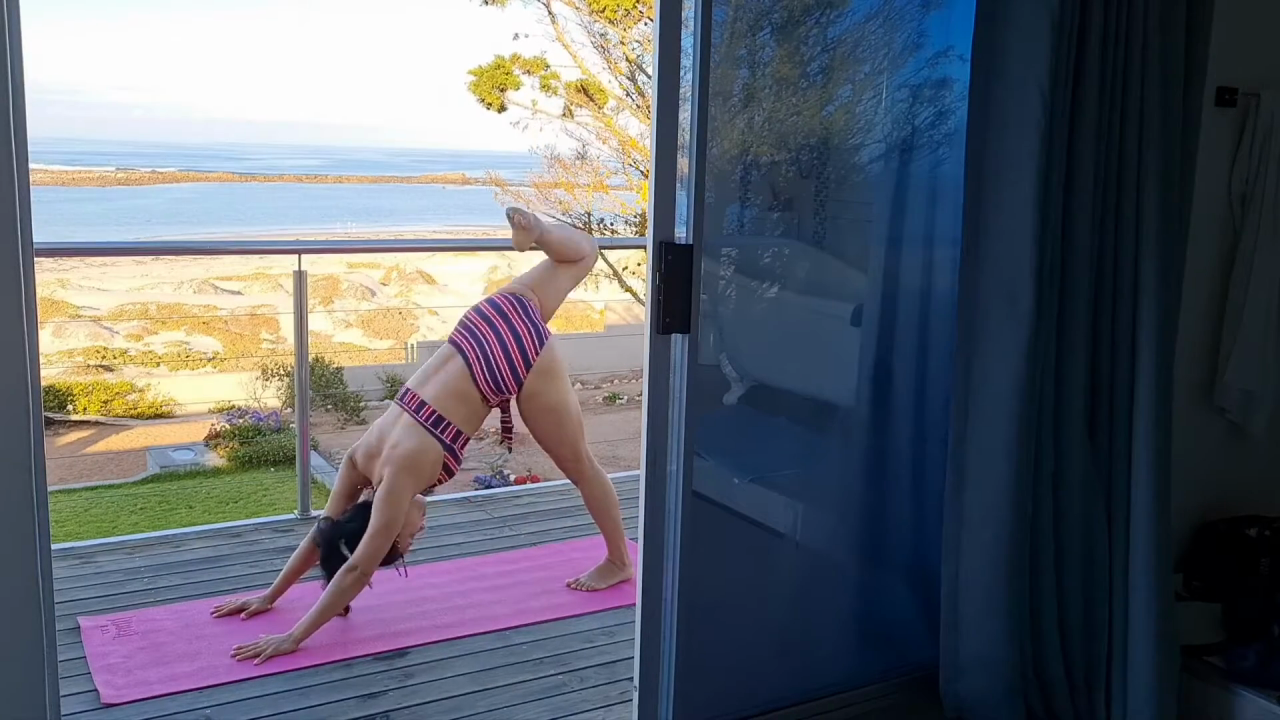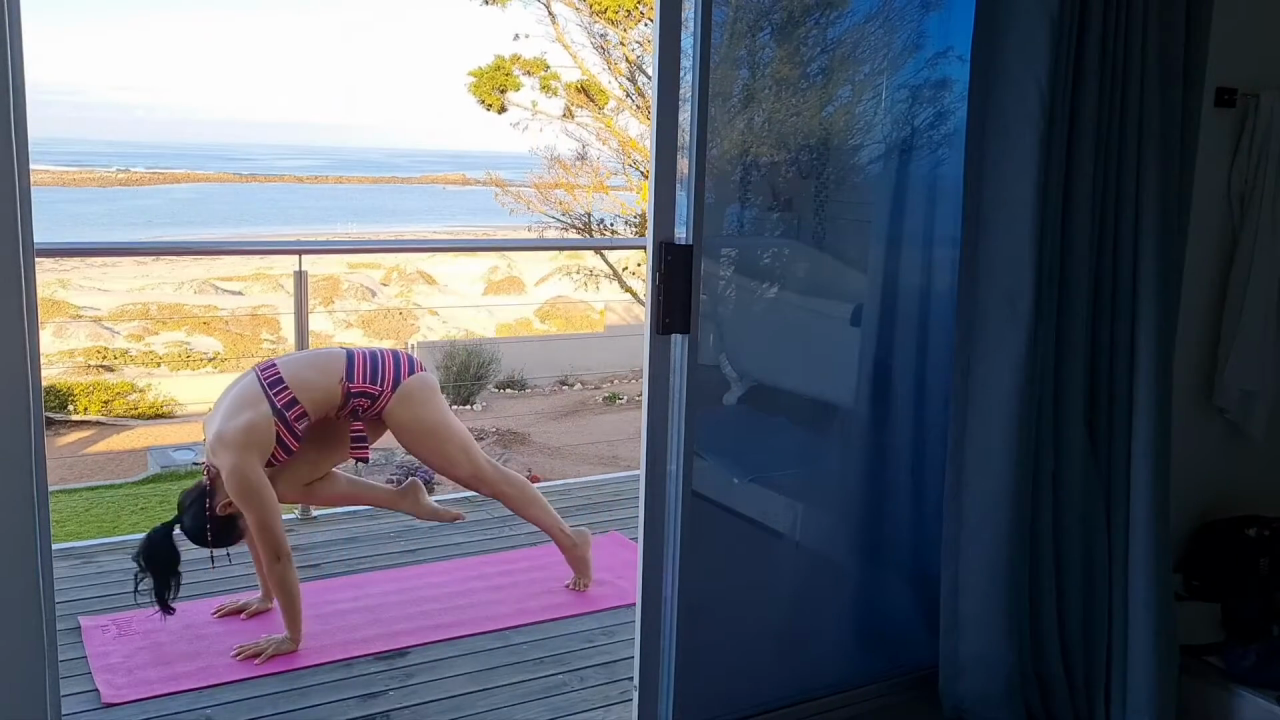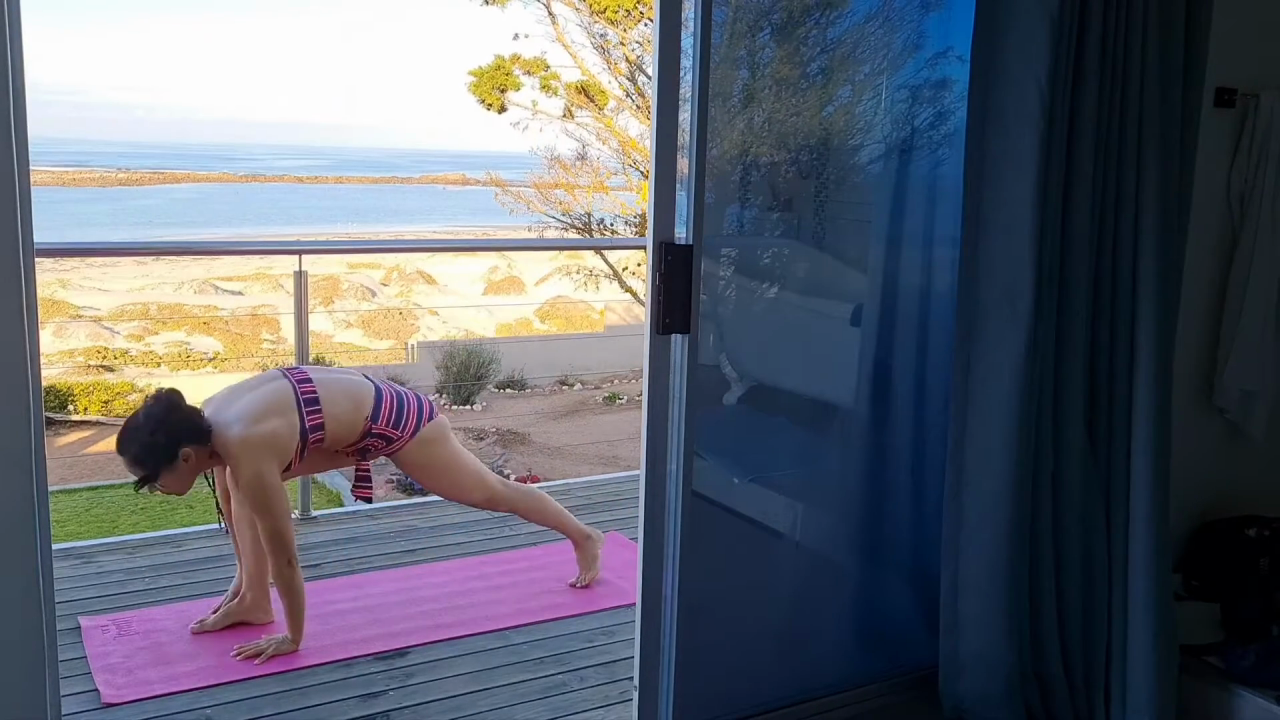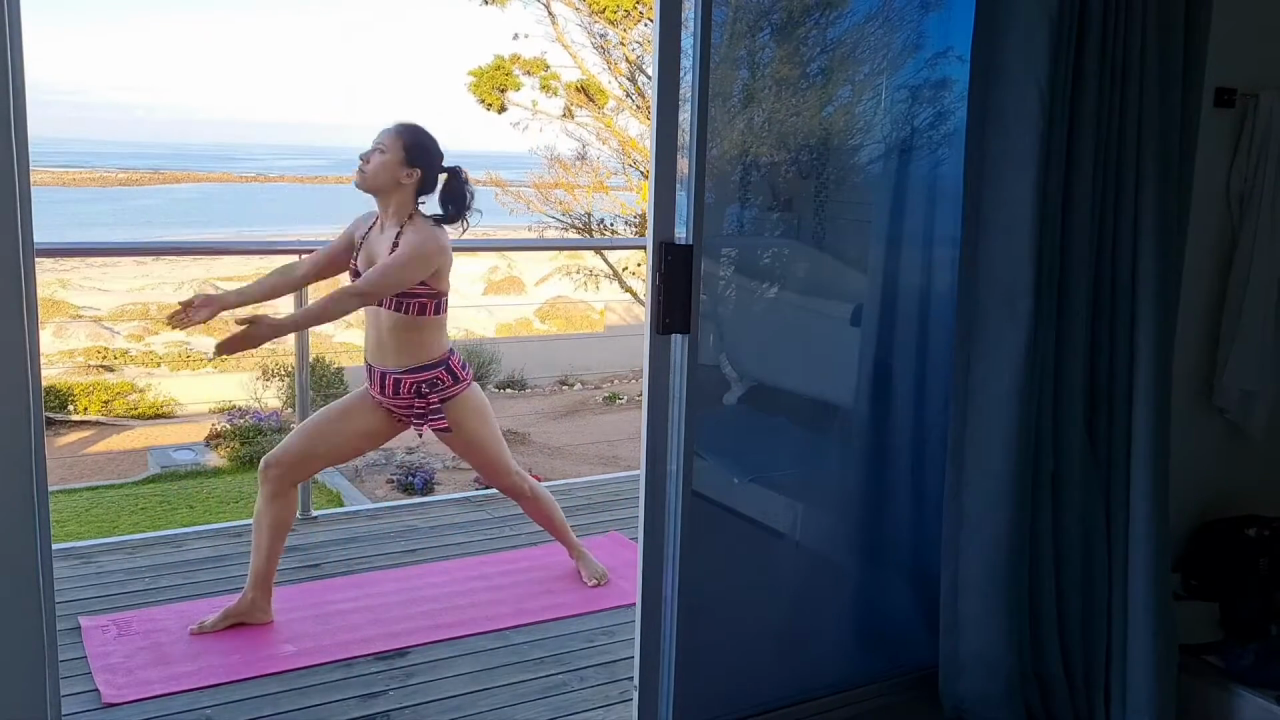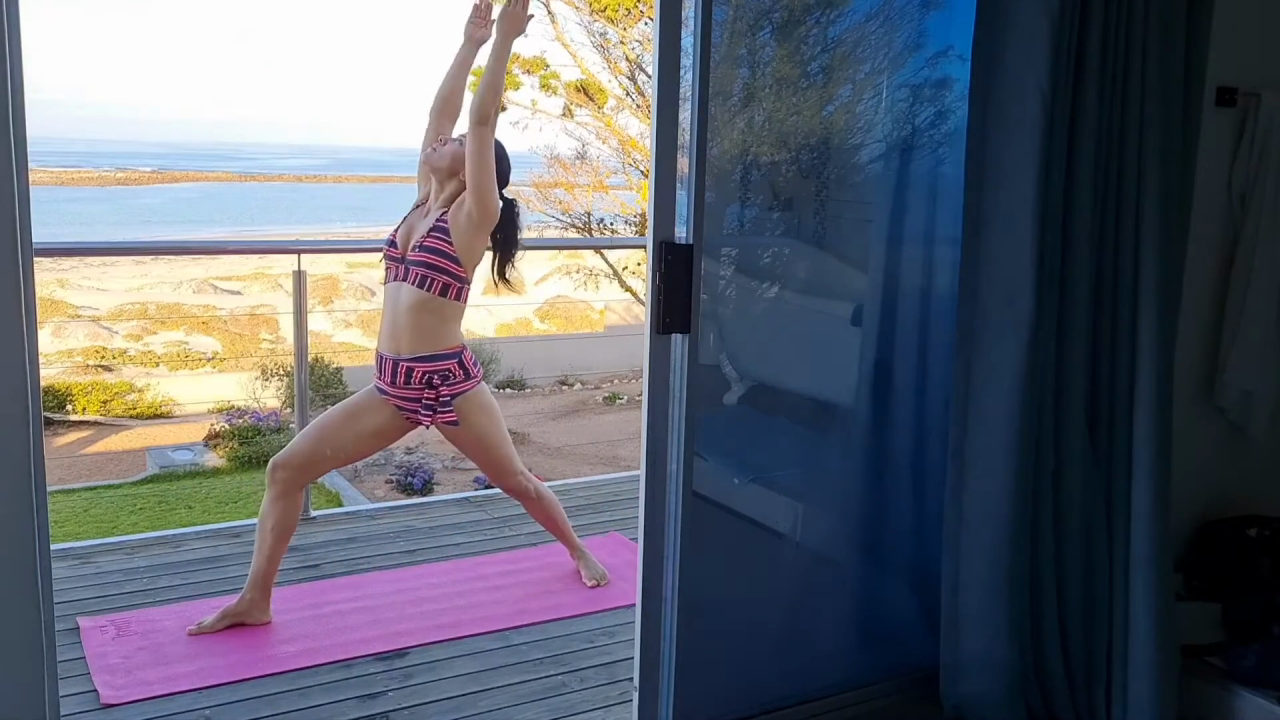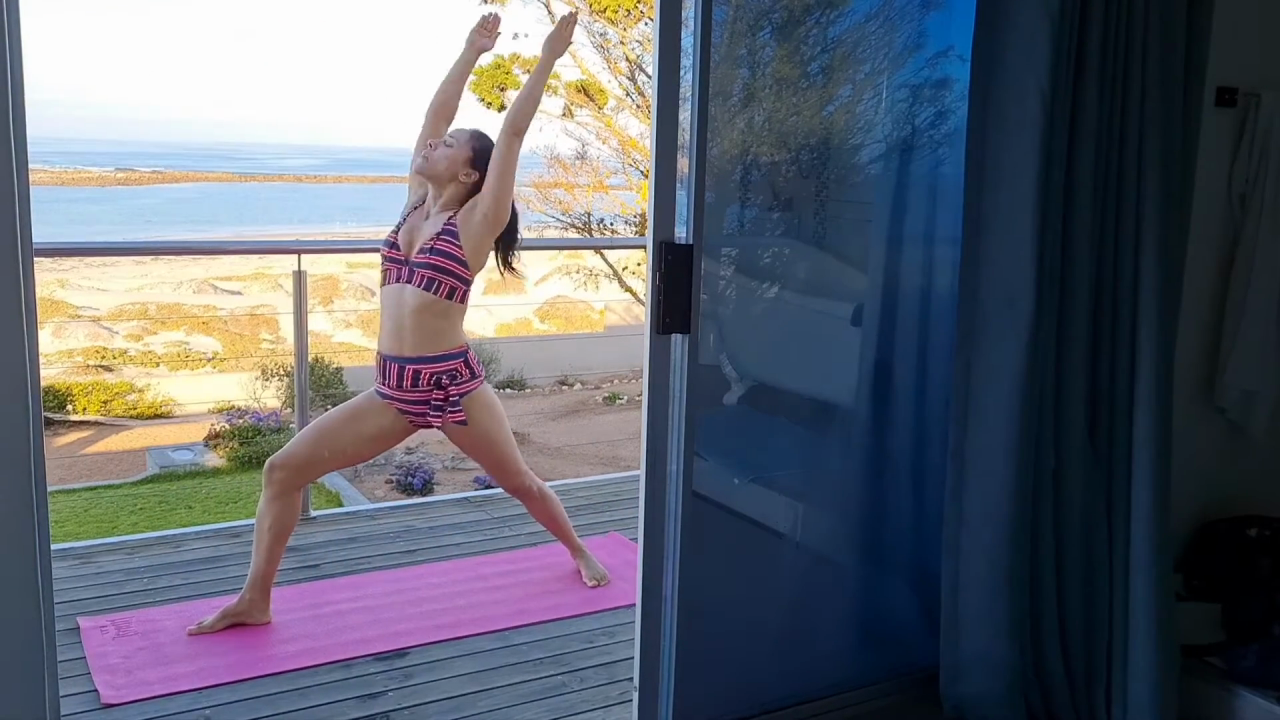
dt=0.5s
person 1, frame 1
left shoulder: (400, 474)
right shoulder: (364, 456)
left elbow: (354, 570)
right elbow: (320, 532)
left wrist: (295, 634)
right wrist: (269, 597)
left hip: (511, 348)
right hip: (491, 325)
left knee: (575, 463)
left ankle: (619, 560)
person 1, frame 2
left shoulder: (234, 462)
right shoulder: (219, 440)
left elbow: (276, 552)
right elbow: (255, 524)
left wrist: (292, 637)
right wrist: (265, 595)
left hip: (383, 381)
right hip: (364, 385)
left knee: (479, 474)
right knee: (287, 483)
left ankle: (571, 541)
right ankle: (403, 497)
person 1, frame 3
left shoulder: (246, 452)
right shoulder: (206, 422)
left elbow: (284, 554)
right elbow: (233, 504)
left wrist: (293, 636)
right wrist: (245, 581)
left hip: (397, 419)
right hip: (358, 411)
left knee: (488, 492)
left ankle: (583, 538)
right ankle: (252, 601)
person 1, frame 4
left shoulder: (428, 239)
right shoulder: (368, 229)
left elbow: (364, 292)
right elbow: (300, 272)
left wrist: (280, 326)
right wrist: (224, 301)
left hip: (441, 385)
right hip: (382, 390)
left knee: (512, 481)
right knee: (277, 467)
left ankle: (576, 550)
right ankle: (255, 601)
person 1, frame 5
left shoulder: (474, 215)
right shoulder: (423, 204)
left elbow: (481, 122)
right elbow: (441, 115)
left hip: (450, 382)
right hip: (392, 387)
left knee: (517, 482)
right knee: (285, 469)
left ankle: (579, 552)
right ankle: (255, 600)
person 1, frame 6
left shoulder: (478, 219)
right shoulder: (416, 204)
left elbow: (511, 134)
right elbow: (434, 118)
left wrist: (548, 58)
right wrist: (470, 52)
left hip: (453, 385)
right hip: (394, 389)
left knee: (521, 482)
right knee: (283, 469)
left ankle: (580, 552)
right ankle: (254, 600)
